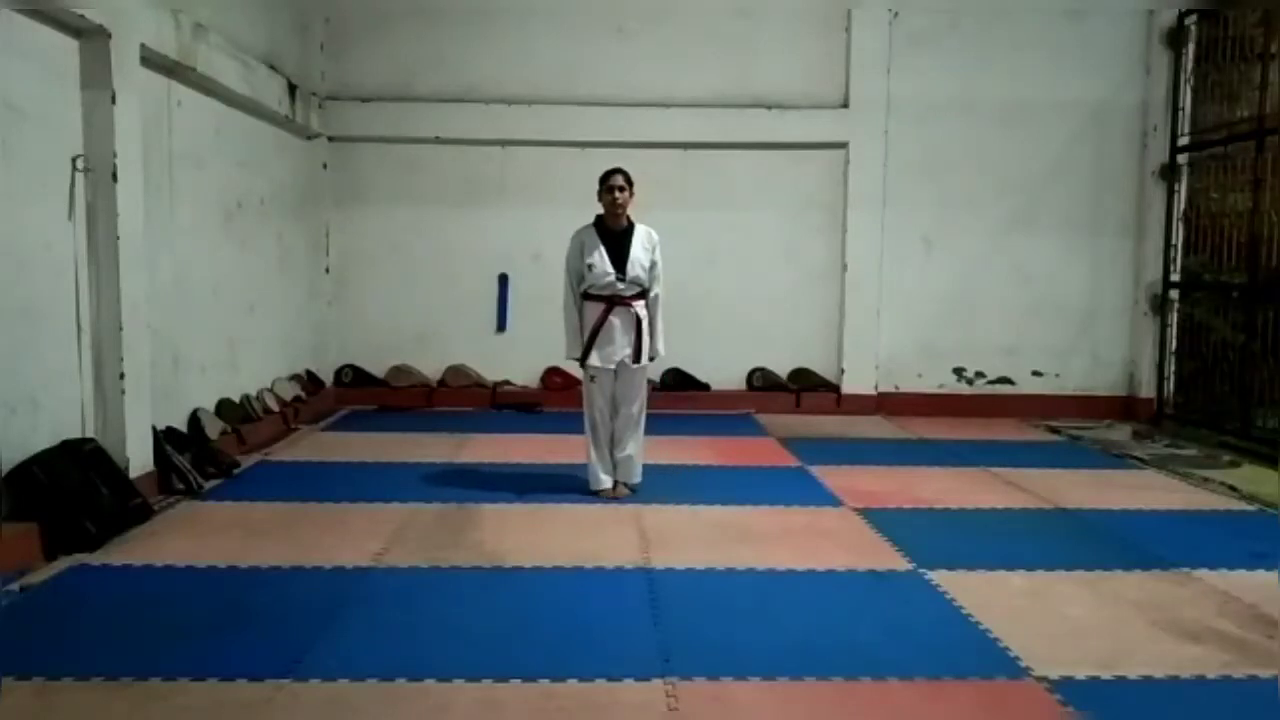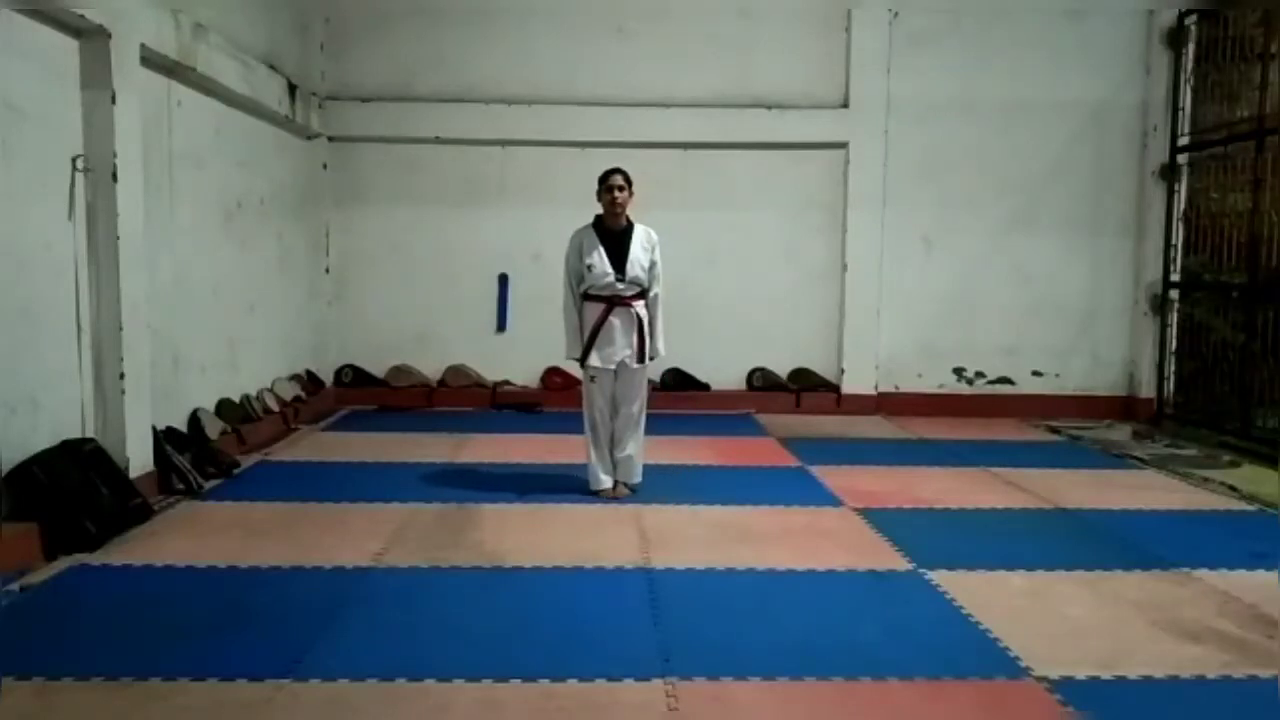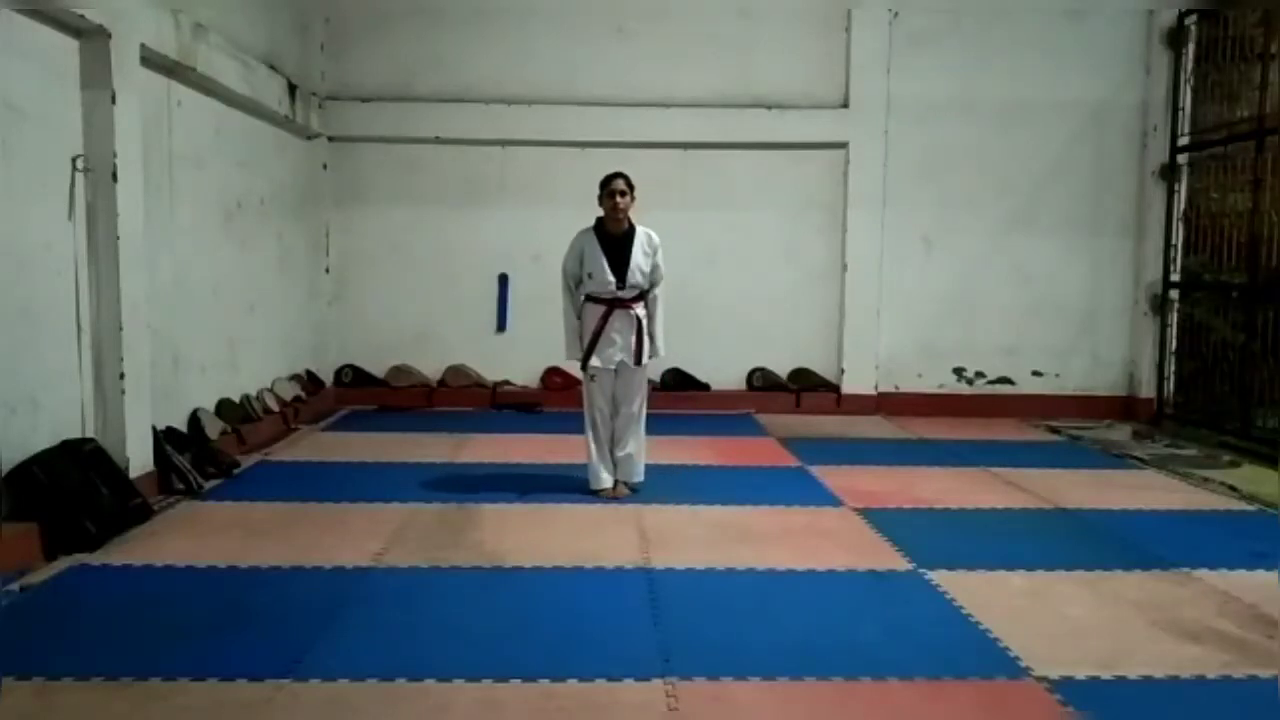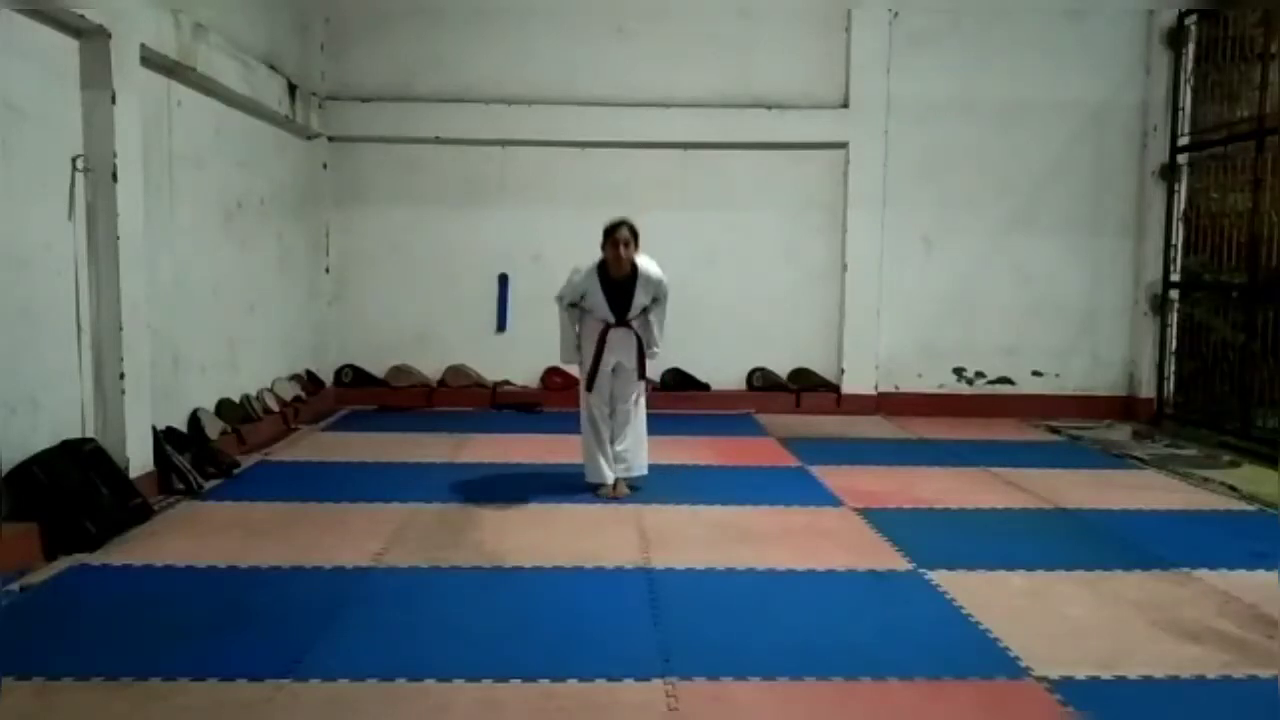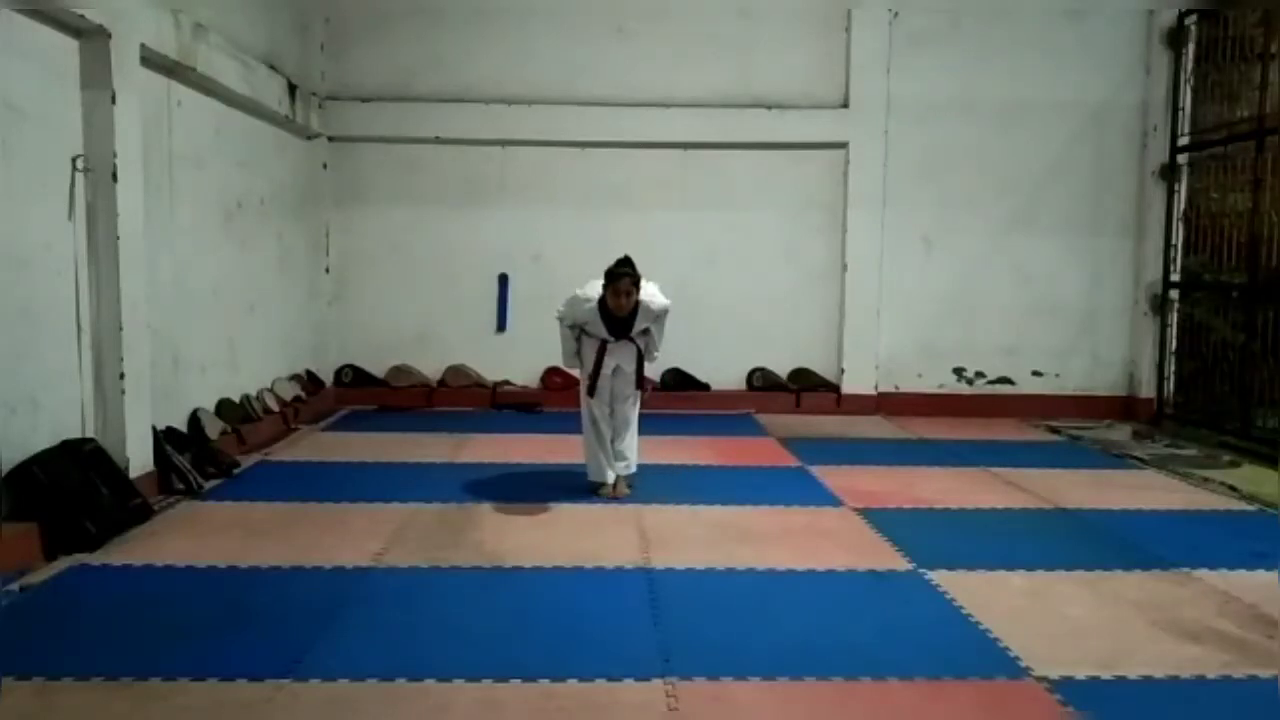
dt=0.3s
person 1, frame 1
left shoulder: (648, 238)
right shoulder: (583, 239)
left elbow: (655, 292)
right elbow: (572, 292)
left wrist: (655, 341)
right wrist: (575, 343)
left hip: (634, 327)
right hip: (597, 327)
left knee: (631, 408)
right knee: (599, 408)
left ankle: (625, 475)
right ankle: (603, 477)
person 1, frame 2
left shoulder: (647, 237)
right shoulder: (582, 238)
left elbow: (654, 291)
right elbow: (572, 292)
left wrist: (655, 341)
right wrist: (575, 343)
left hip: (634, 327)
right hip: (597, 328)
left knee: (630, 408)
right knee: (598, 408)
left ankle: (625, 476)
right ankle: (603, 478)
person 1, frame 3
left shoulder: (648, 240)
right shoulder: (584, 241)
left elbow: (655, 290)
right elbow: (570, 288)
left wrist: (655, 339)
right wrist: (574, 341)
left hip: (634, 327)
right hip: (597, 328)
left knee: (631, 407)
right knee: (599, 407)
left ankle: (625, 475)
right ankle: (603, 477)
person 1, frame 4
left shoulder: (651, 275)
right shoulder: (584, 277)
left elbow: (659, 301)
right elbow: (565, 302)
left wrist: (652, 340)
right wrist: (571, 347)
left hip: (631, 340)
right hip: (595, 341)
left knee: (629, 405)
right knee: (597, 407)
left ankle: (623, 473)
right ankle: (603, 475)
person 1, frame 5
left shoulder: (652, 303)
right shoulder: (585, 303)
right elbow: (565, 319)
left wrist: (651, 347)
right wrist: (573, 357)
left hip: (630, 347)
right hip: (595, 347)
left knee: (626, 407)
right knee: (597, 408)
left ankle: (621, 474)
right ankle: (605, 475)
